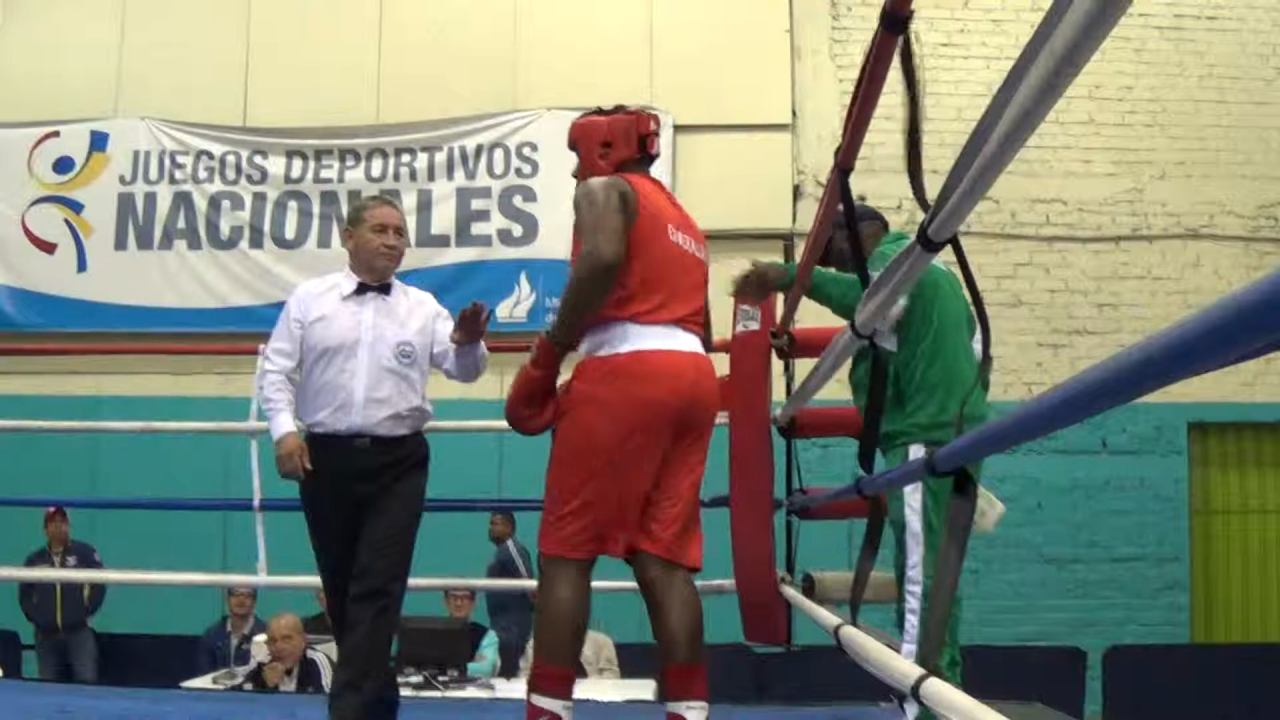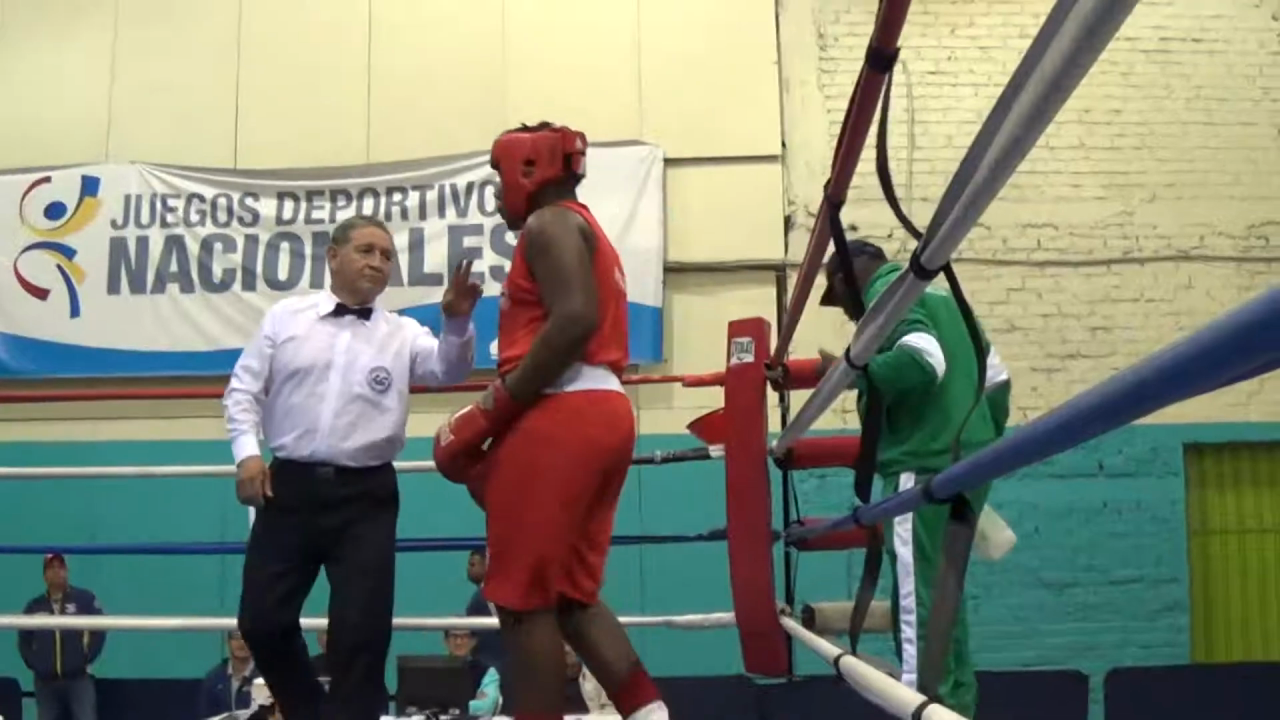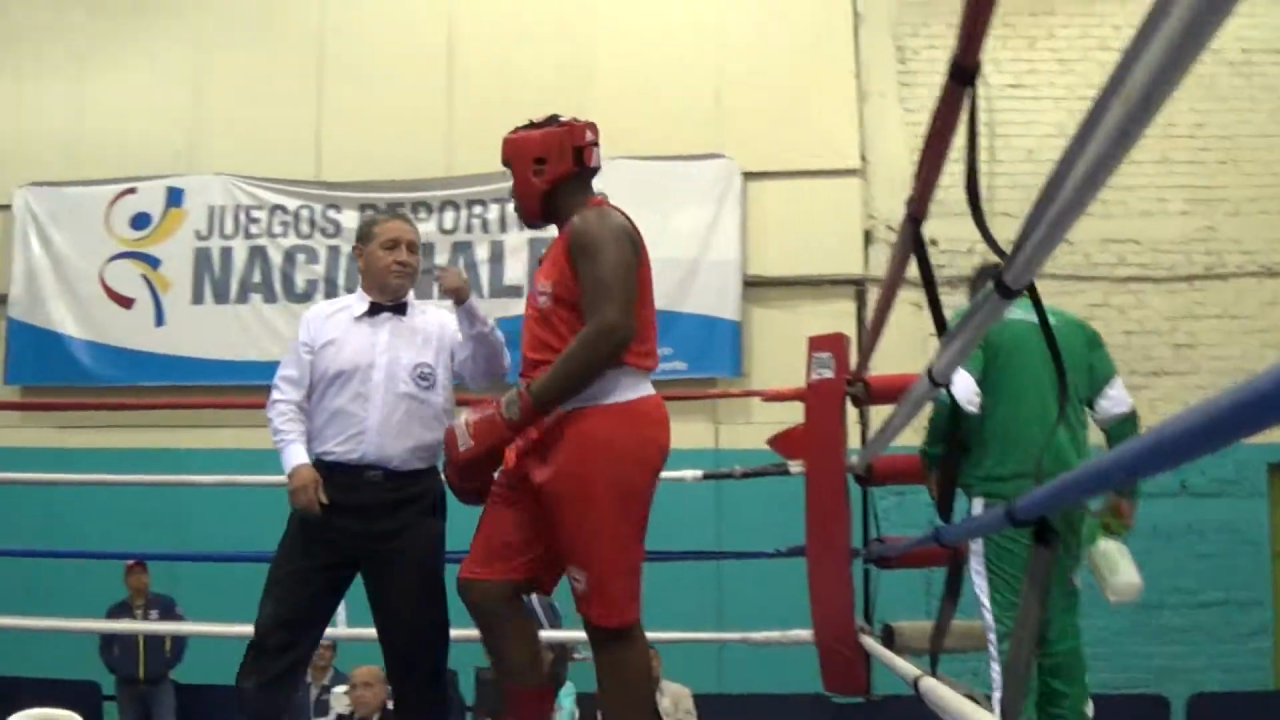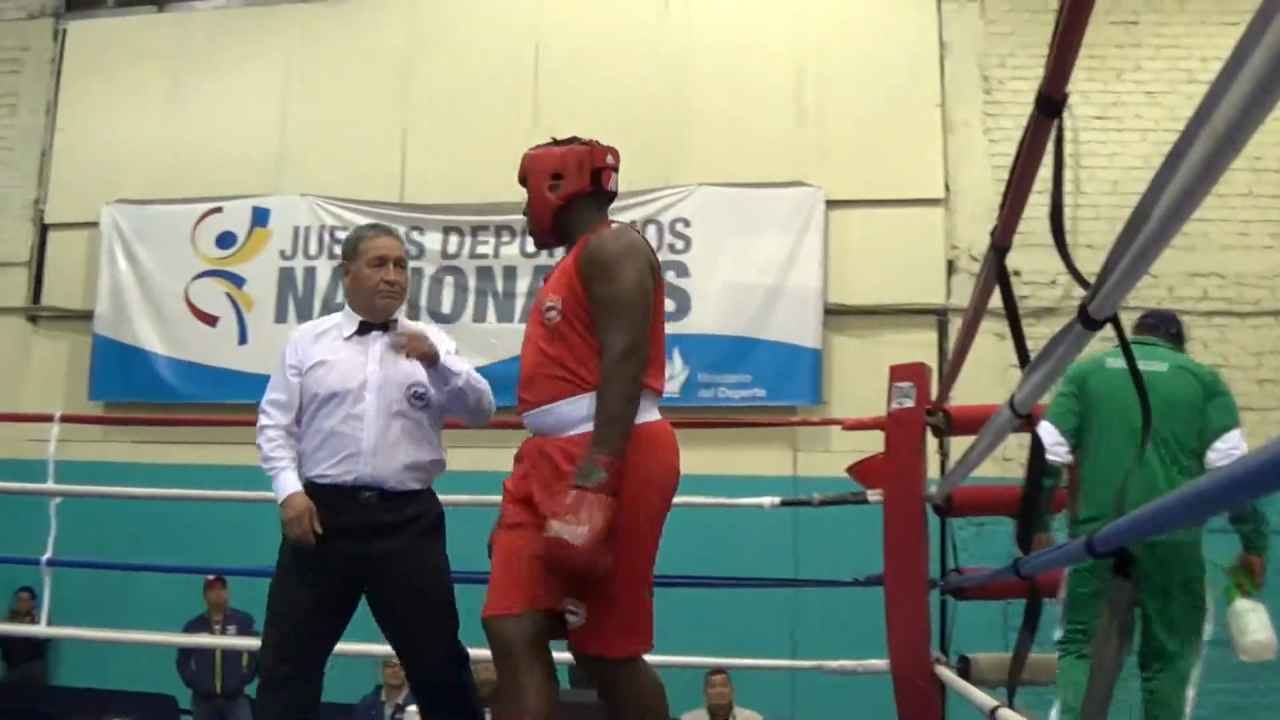
dt=0.3s
person 1, frame 1
left shoulder: (605, 190)
right shoulder: (683, 221)
left elbow: (600, 261)
left wrist: (545, 354)
left hip: (625, 374)
right hip: (692, 375)
left knee: (566, 551)
right knee: (665, 557)
person 1, frame 2
left shoulder: (550, 225)
right shoulder: (580, 232)
left elbow: (574, 322)
left wrist: (492, 405)
right wrist: (509, 421)
left hip: (557, 418)
right hip: (594, 415)
left knee: (520, 600)
right knee: (571, 598)
person 1, frame 3
left shoulder: (595, 227)
right shoulder: (572, 239)
left elbow: (608, 332)
left wrist: (512, 411)
right wrist: (527, 424)
left hip: (605, 430)
right hip: (567, 432)
left knee: (608, 613)
right knee: (485, 583)
person 1, frame 4
left shoulder: (612, 245)
right shoulder: (570, 267)
left elbow: (626, 358)
left wrist: (595, 480)
right wrist: (554, 488)
left hip: (607, 461)
right hip: (548, 460)
left knee: (607, 646)
right knee: (513, 631)
person 2, frame 1
left shoulder: (422, 306)
right shoulder: (308, 298)
left elbow: (461, 369)
right elbow: (277, 370)
left wrist: (469, 343)
right wrist: (284, 427)
left hip: (397, 461)
right hip: (328, 459)
left knee: (377, 588)
right knee: (342, 589)
person 2, frame 2
left shoulder: (402, 334)
right shoulder: (284, 316)
left elbow: (449, 369)
right elbow: (244, 389)
left wrist: (458, 322)
right wrist: (247, 451)
left hip: (365, 495)
right hip: (289, 488)
left knee: (361, 630)
right knee: (261, 620)
person 2, frame 3
left shoulder: (439, 326)
right shoulder: (321, 320)
left elbow: (491, 373)
right elbow: (286, 399)
left wrist: (467, 306)
right wrist: (296, 460)
left hip: (409, 500)
right hip: (330, 492)
left knee: (417, 641)
right knee: (281, 627)
person 2, frame 4
left shoulder: (430, 349)
right shoulder: (307, 341)
left elbow: (480, 411)
right elbow: (275, 424)
left wrist: (435, 363)
right wrist: (289, 488)
left hip: (407, 519)
right hip: (325, 515)
left knee: (436, 655)
right knee: (289, 657)
person 3, frame 1
left shoulder: (893, 257)
right shoulder: (932, 266)
left elbow: (870, 299)
right elbow: (975, 352)
left wrist: (792, 277)
left hip: (924, 440)
right hip: (955, 437)
left knee: (923, 575)
right knee: (932, 574)
person 3, frame 2
left shoulder: (887, 291)
right shoulder: (943, 294)
left elbow: (921, 363)
right elbow: (996, 379)
right wrist: (985, 449)
left hip: (925, 468)
right hip: (966, 463)
left knee: (920, 601)
person 3, frame 3
right shoulder: (1075, 327)
left elbow: (958, 398)
right elbow: (1119, 412)
left wrist: (934, 458)
right wrist: (1124, 490)
left hip: (1002, 491)
left knee: (1007, 620)
right knee: (1058, 611)
person 3, frame 4
left shoulder: (1086, 370)
right shoulder: (1202, 378)
left elbow: (1048, 448)
right elbow: (1232, 464)
right wrist: (1254, 543)
left hip: (1099, 530)
right hip: (1173, 535)
left knee: (1079, 646)
right knee: (1171, 656)
